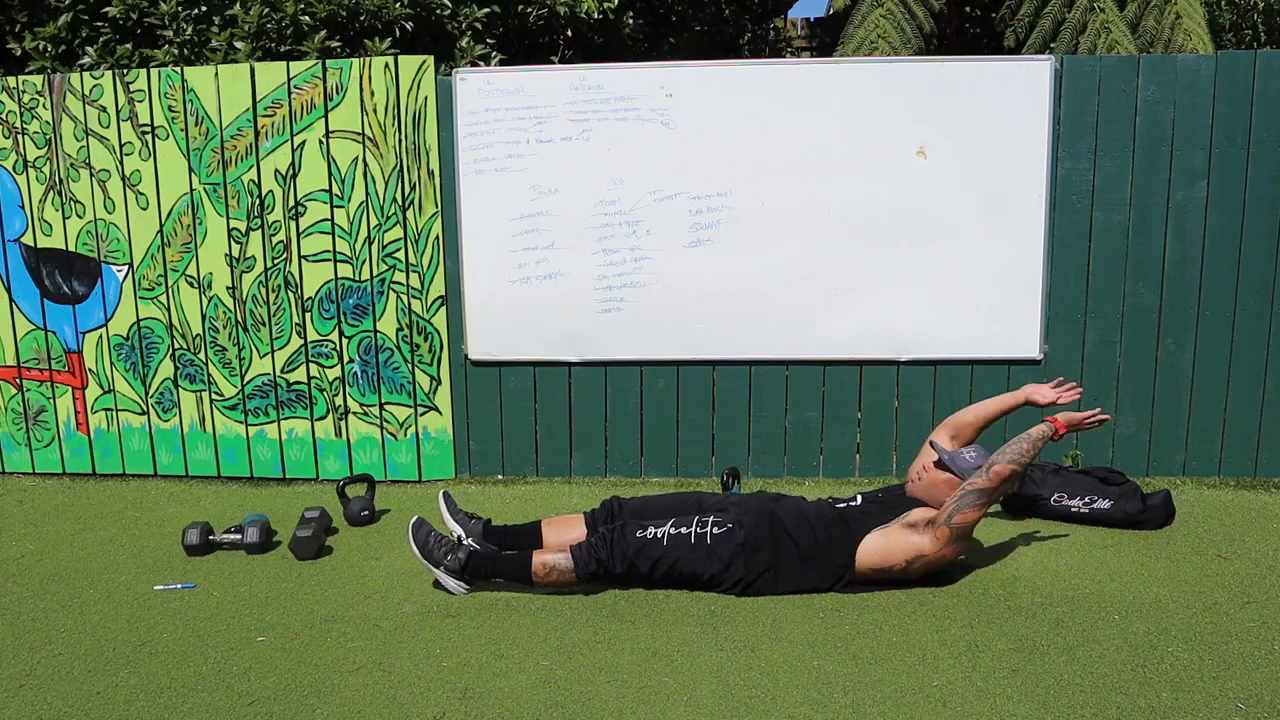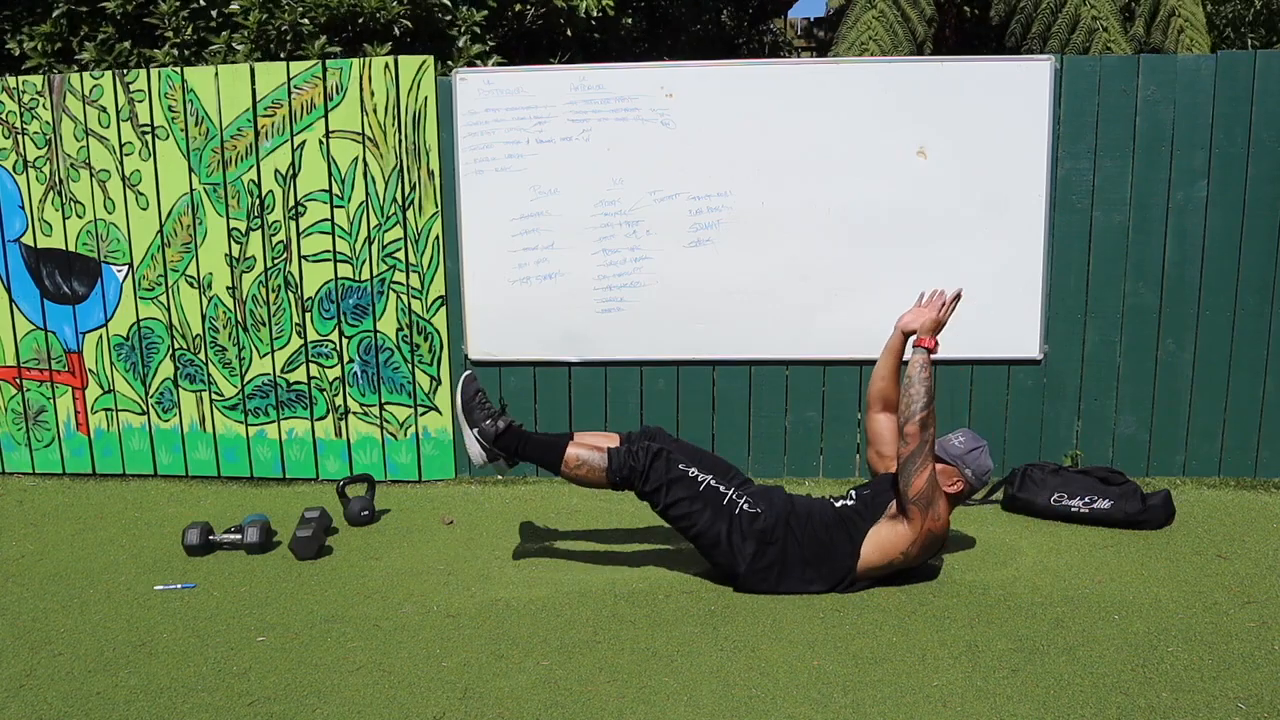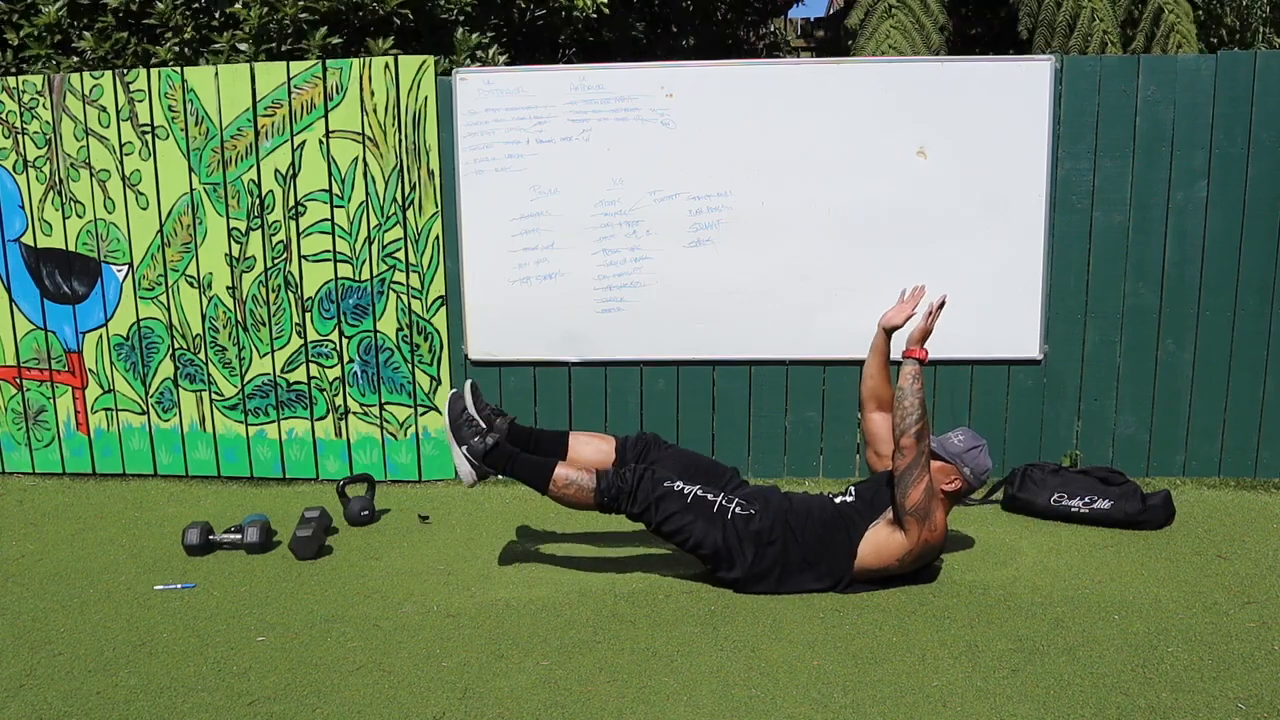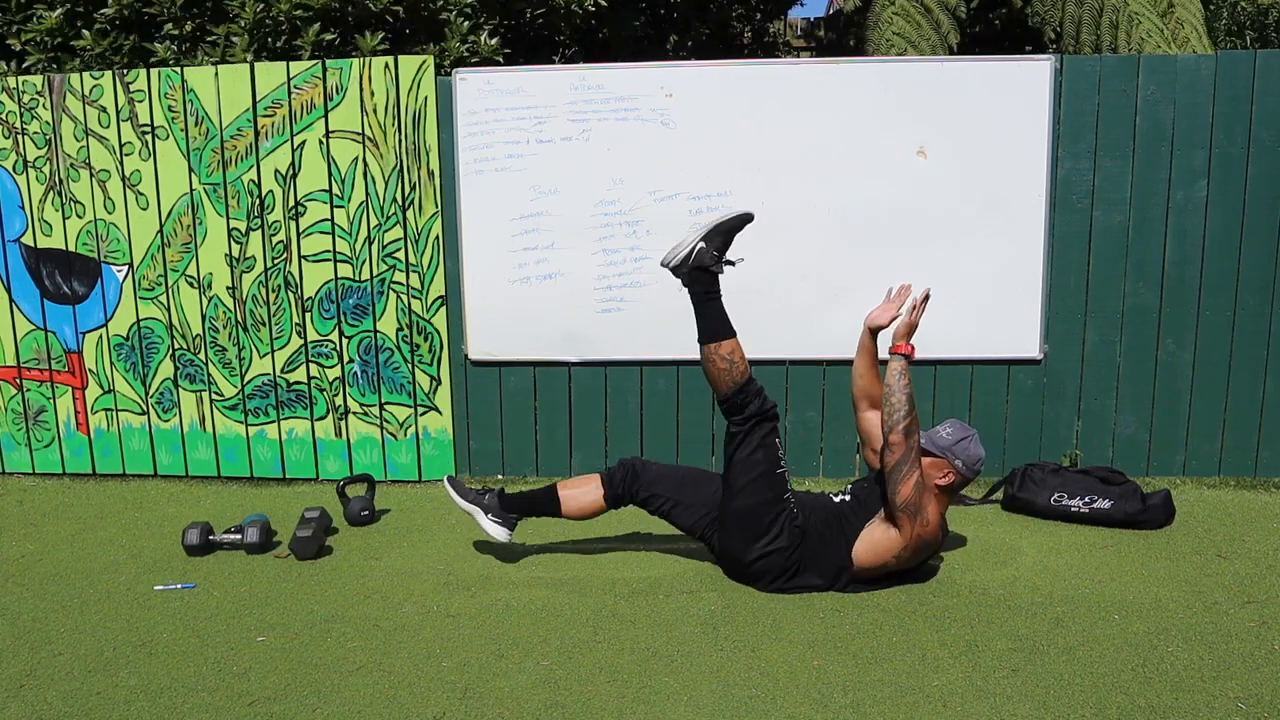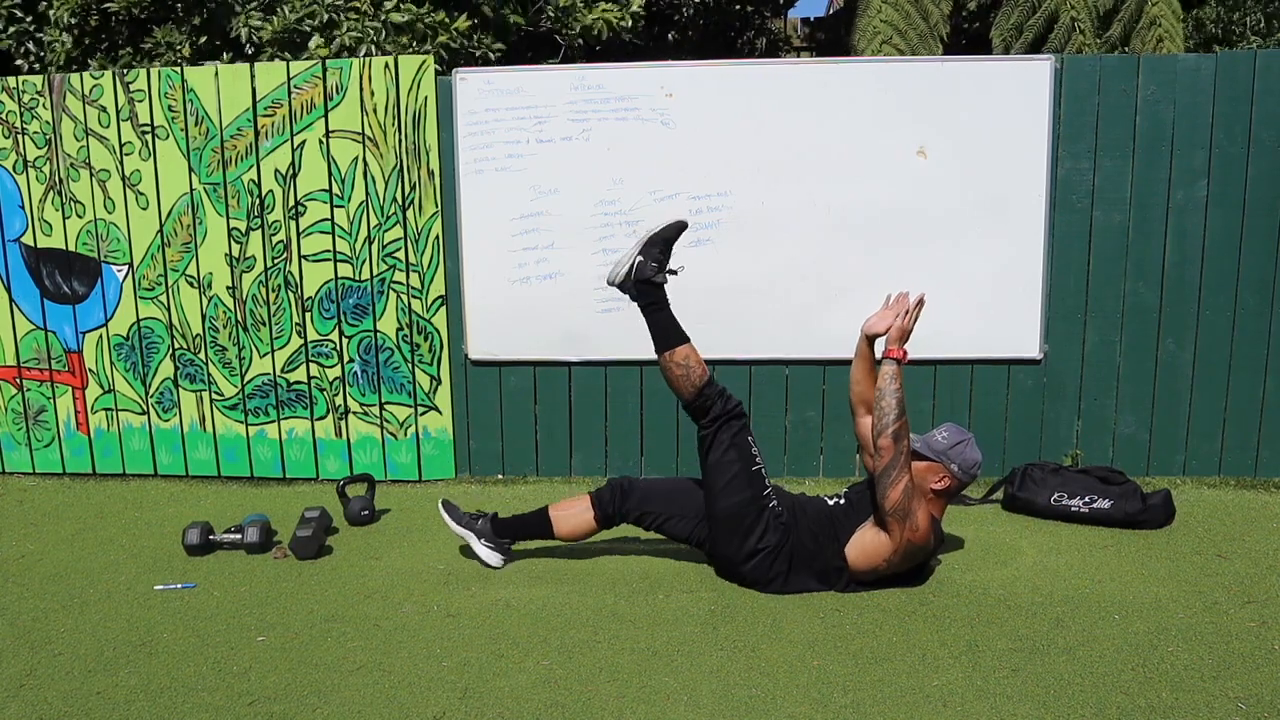
dt=1s
person 1, frame 1
left shoulder: (938, 536)
right shoulder: (917, 501)
left elbow: (991, 479)
right elbow: (949, 432)
left wrist: (1048, 427)
right wrist: (1024, 394)
left hip: (758, 556)
right hip: (762, 517)
left knee: (617, 553)
right knee: (618, 517)
left ankle: (475, 568)
right ankle: (491, 540)
person 1, frame 2
left shoulder: (927, 522)
right shoulder: (902, 486)
left elbow: (912, 433)
right elbow: (881, 411)
left wrist: (926, 345)
right wrist: (900, 335)
left hip: (762, 550)
right hip: (765, 515)
left knee: (645, 461)
right knee: (647, 444)
left ankle: (509, 440)
right ankle: (511, 440)
person 1, frame 3
left shoulder: (925, 530)
right shoulder: (900, 485)
left elbow: (910, 444)
right elbow: (876, 412)
left wrist: (915, 353)
right wrist: (884, 333)
left hip: (761, 549)
right hip: (763, 510)
left knee: (637, 486)
right knee: (644, 453)
left ankle: (494, 456)
right ankle: (514, 438)
person 1, frame 4
left shoulder: (920, 527)
right shoulder: (892, 485)
left elbow: (898, 441)
right elbow: (867, 407)
left wrist: (901, 351)
right wrist: (871, 333)
left hip: (768, 551)
right hip: (752, 532)
left knee: (751, 412)
right knee: (633, 476)
left ankle: (702, 278)
right ankle: (509, 509)
person 1, frame 5
left shoulder: (913, 533)
right shoulder: (898, 498)
left elbow: (887, 447)
right elbow: (864, 412)
left wrist: (894, 354)
right wrist: (867, 339)
left hip: (761, 549)
right hip: (756, 527)
left knee: (724, 416)
right knee: (623, 495)
left ankle: (648, 291)
right ankle: (504, 534)
